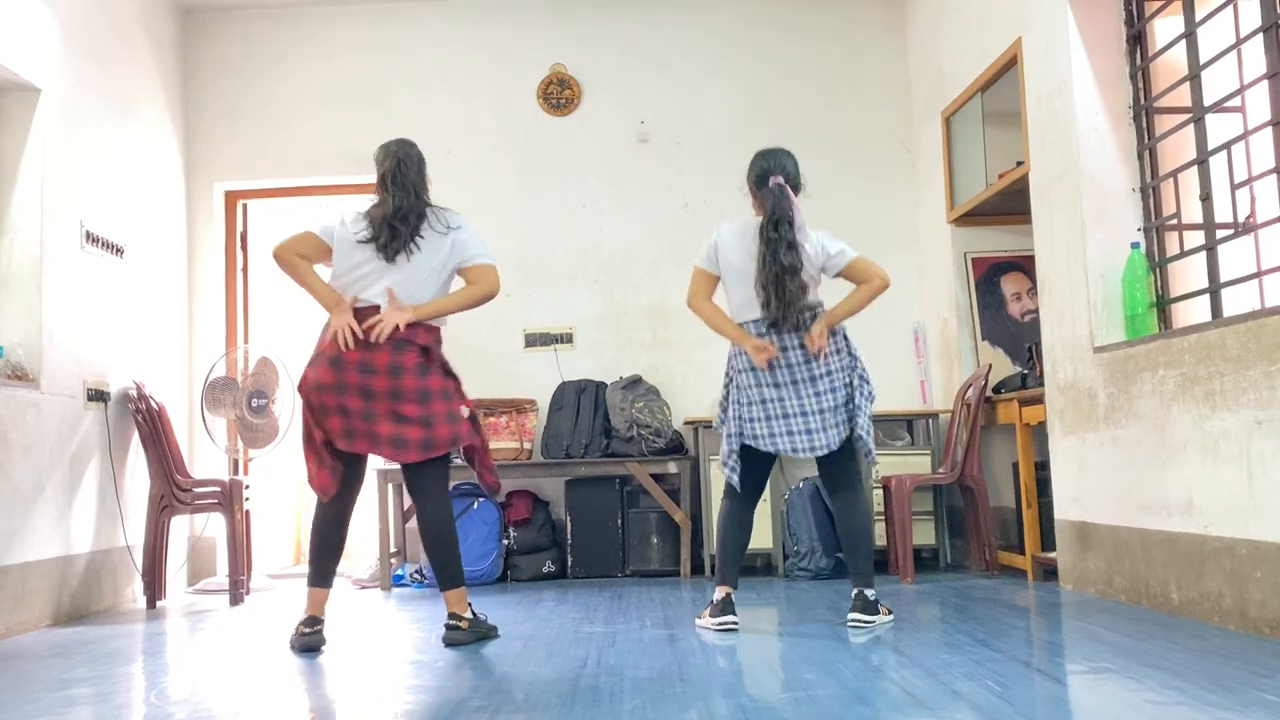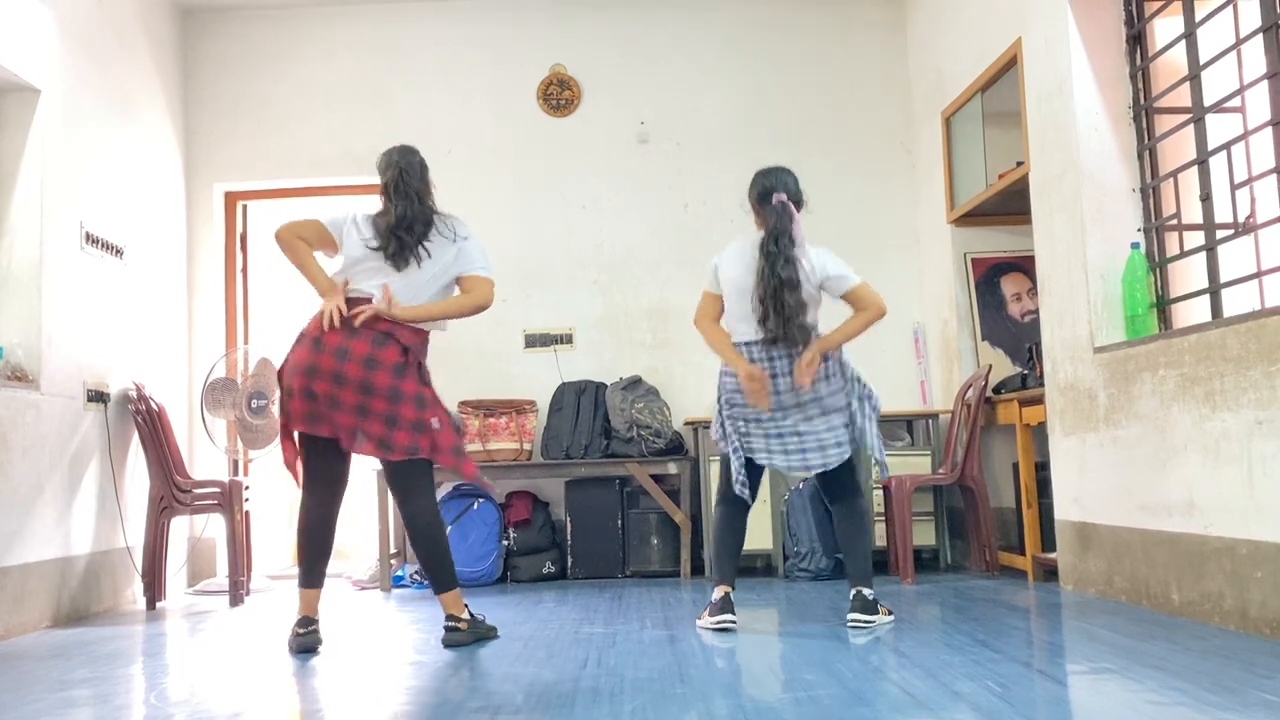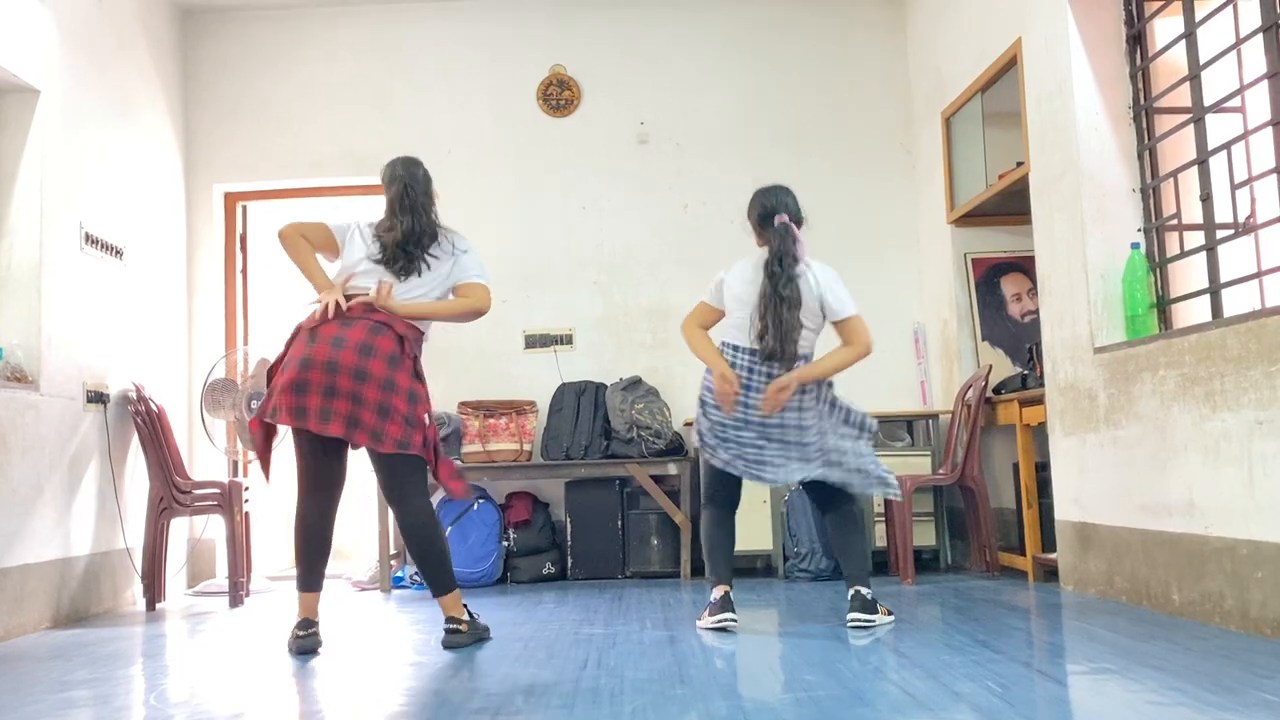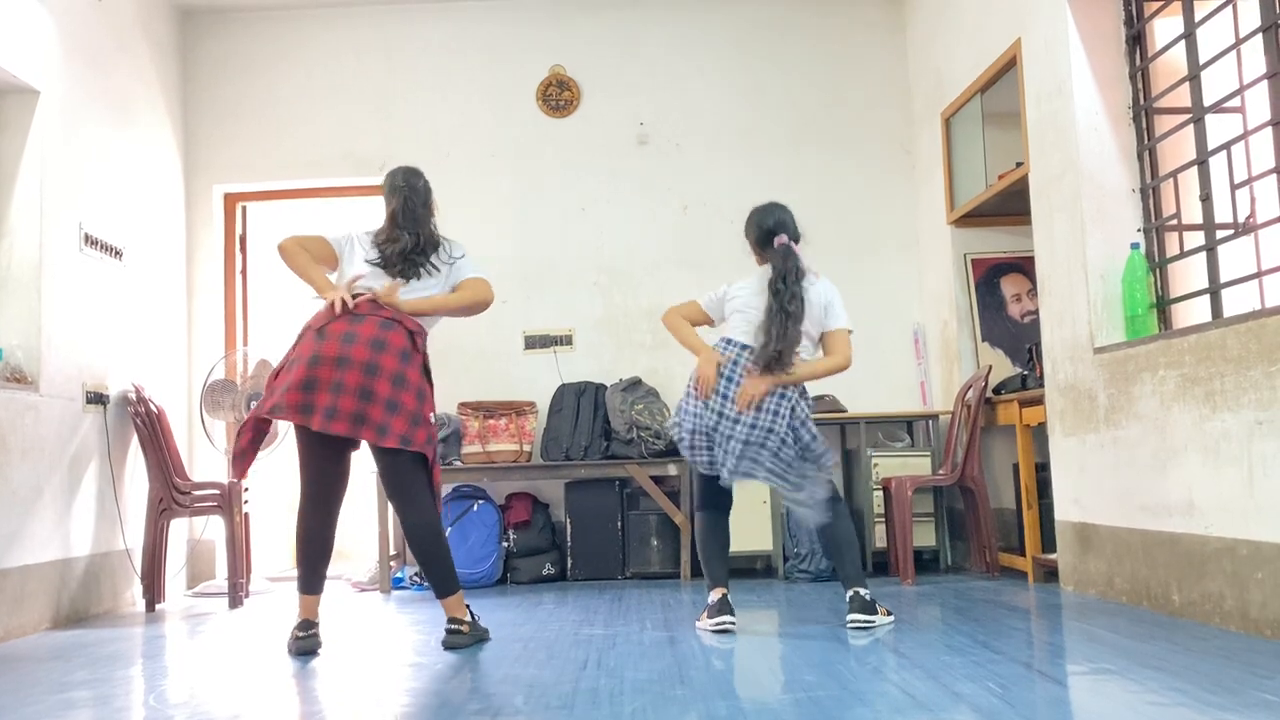
dt=0.1s
person 1, frame 1
left shoulder: (352, 224)
right shoulder: (451, 229)
left elbow: (286, 252)
right elbow: (486, 286)
left wrist: (332, 303)
right wrist: (414, 314)
left hip: (344, 364)
right hip: (409, 366)
left knee: (336, 492)
right knee: (431, 493)
left ankle: (311, 619)
right ankle: (460, 614)
person 1, frame 2
left shoulder: (358, 225)
right shoulder: (455, 236)
left elbow: (288, 233)
right elbow: (481, 296)
left wrist: (328, 290)
right wrist: (403, 312)
left hip: (326, 351)
right hip: (391, 362)
left knee: (321, 490)
right knee: (415, 496)
left ankle: (306, 620)
right ankle: (457, 616)
person 1, frame 3
left shoulder: (360, 234)
right shoulder: (455, 250)
left elbow: (291, 233)
right elbow: (477, 304)
left wrist: (325, 286)
right wrist: (403, 308)
left hip: (318, 351)
right hip: (384, 358)
left knee: (316, 493)
right knee: (409, 496)
left ankle: (306, 621)
right ankle: (458, 617)
person 1, frame 4
left shoulder: (357, 244)
right shoulder: (452, 256)
left elbow: (290, 246)
right elbow: (481, 297)
left wrist: (329, 290)
right wrist: (407, 305)
left hip: (328, 346)
right hip: (391, 354)
left knee: (319, 496)
right knee: (412, 496)
left ankle: (306, 623)
right ankle: (459, 618)
person 2, frame 1
left shoulder: (726, 237)
right shoulder: (815, 241)
left elbow: (698, 300)
right elbow: (878, 279)
left wrist: (742, 338)
right wrist: (827, 324)
left hip: (753, 373)
right hip: (815, 367)
left knee: (740, 491)
right knee: (846, 484)
left ankle: (722, 599)
right ankle: (864, 596)
person 2, frame 2
left shoulder: (730, 257)
right shoulder: (815, 260)
left elbow: (706, 321)
right elbow: (875, 307)
left wrist: (739, 365)
right wrist: (820, 348)
left hip: (748, 392)
right hip: (811, 388)
left knee: (732, 497)
right knee: (846, 493)
left ankle: (721, 598)
right ankle: (863, 596)
person 2, frame 3
left shoulder: (736, 274)
right shoulder: (820, 277)
left elbow: (692, 328)
right elbow: (859, 346)
left wrist: (718, 368)
right wrist: (799, 378)
left hip: (731, 399)
right hip: (792, 403)
left knee: (718, 501)
right knee: (838, 497)
left ankle: (720, 598)
right ankle: (860, 596)
person 2, frame 4
left shoulder: (737, 287)
right shoulder: (820, 289)
left elbow: (673, 317)
right elbow: (840, 358)
left wrist: (704, 357)
right wrist: (775, 379)
left hip: (716, 400)
right hip: (773, 408)
left knee: (710, 506)
right knee: (826, 501)
left ankle: (718, 601)
right ankle: (859, 598)
